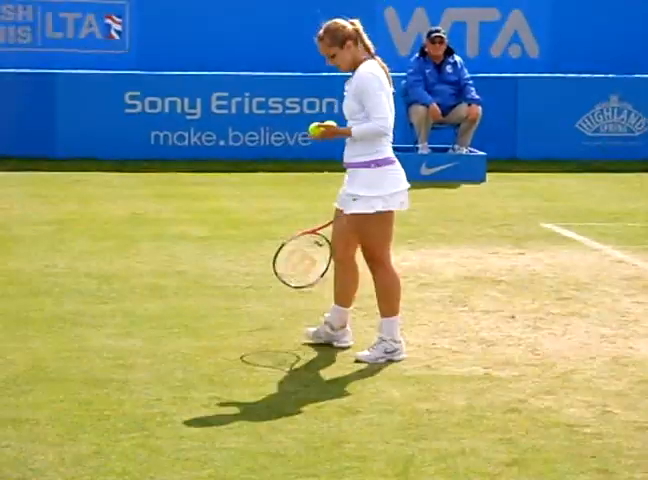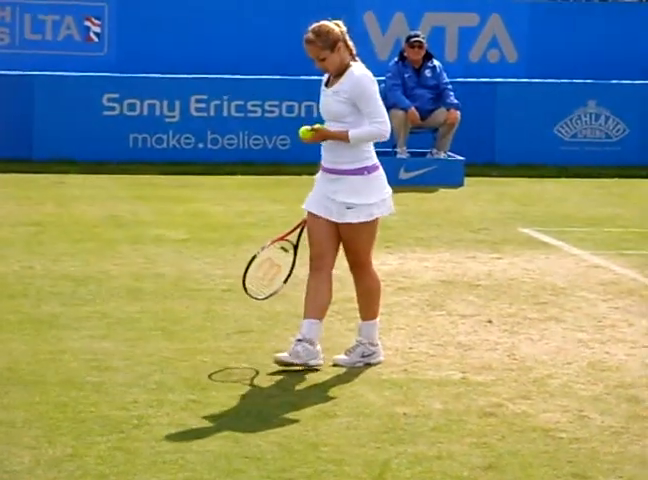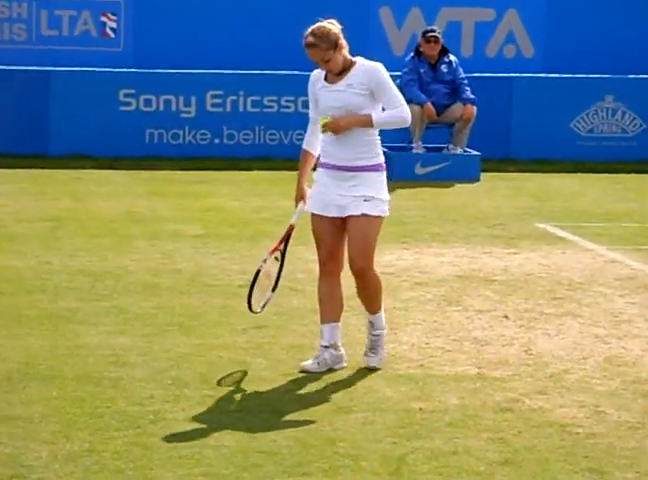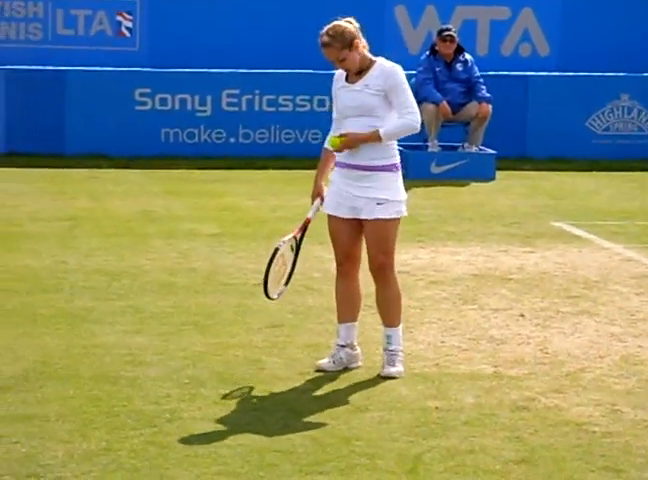
dt=0.4s
person 1, frame 1
left shoulder: (367, 74)
right shoulder: (362, 75)
left elbow: (382, 126)
left wrist: (339, 132)
left hip: (374, 179)
right hip: (360, 178)
left knee: (377, 260)
right knee: (341, 252)
left ankle: (391, 342)
right ankle: (336, 326)
person 1, frame 2
left shoulder: (360, 79)
right shoulder: (328, 81)
left elbow: (381, 130)
left wrist: (333, 135)
left hip: (359, 186)
right hip: (328, 184)
left knee: (360, 265)
right knee: (319, 265)
left ankle: (369, 345)
right ankle: (307, 346)
person 1, frame 3
left shoulder: (371, 71)
right shoulder: (316, 80)
left elbow: (402, 115)
left wrist: (357, 119)
right wrist: (301, 182)
left hip: (365, 182)
right hip: (327, 182)
left knee: (361, 265)
right knee: (328, 266)
left ankle: (376, 327)
right ankle: (330, 348)
person 1, frame 4
left shoulder: (389, 72)
right shoulder: (339, 80)
left elbow: (411, 121)
left wrist: (364, 136)
right wrist: (320, 177)
left hip: (380, 181)
right hip: (343, 181)
left knee: (382, 267)
right knee: (345, 266)
left ankle: (394, 350)
right ankle: (346, 347)
